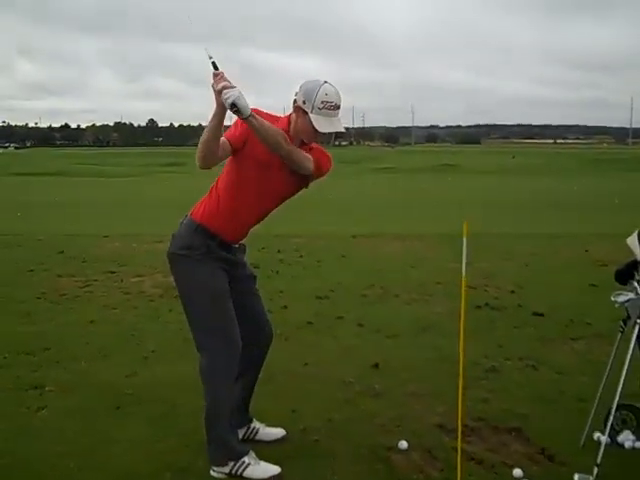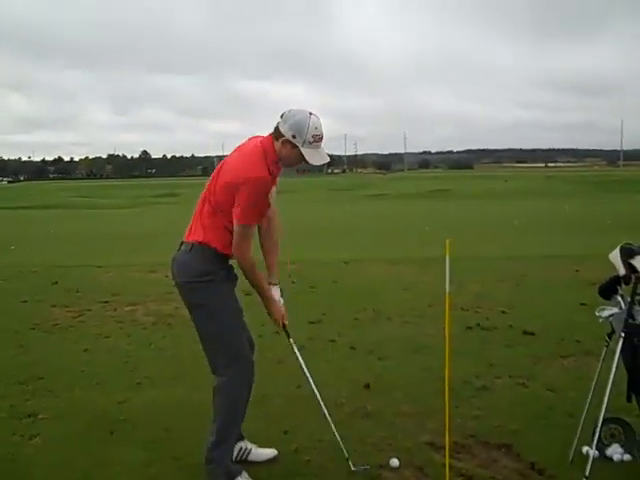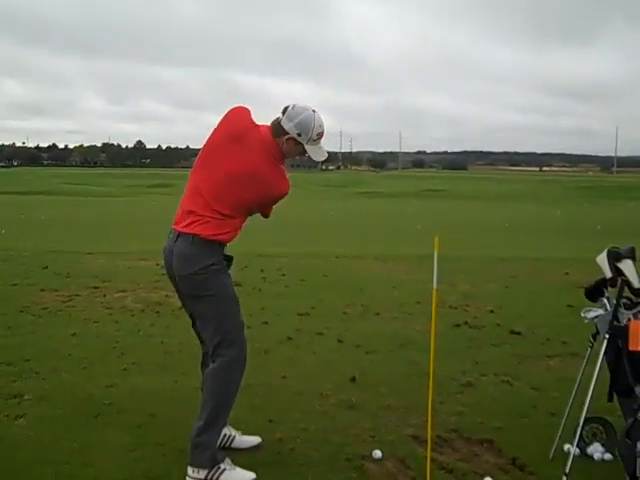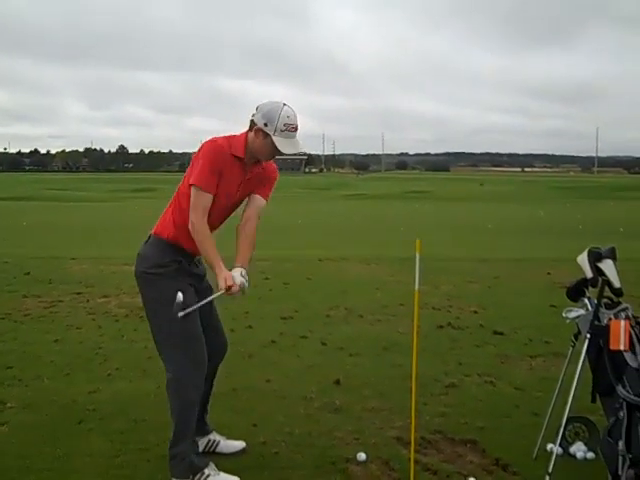
dt=0.5s
person 1, frame 1
left shoulder: (319, 161)
right shoulder: (255, 122)
left elbow: (283, 149)
right elbow: (204, 159)
left wrist: (245, 111)
right wrist: (221, 110)
left hip: (231, 250)
right hip: (196, 244)
left knee: (258, 335)
right knee: (222, 348)
left ankle: (237, 421)
person 1, frame 2
left shoulder: (265, 152)
right shoulder: (254, 175)
left elbow: (269, 220)
right elbow: (241, 250)
left wrist: (274, 283)
right wrist: (268, 299)
left hip: (206, 263)
right hip: (202, 267)
left knee: (239, 352)
right knee: (236, 366)
left ankle: (230, 441)
person 1, frame 3
left shoulder: (238, 117)
right shoulder: (278, 183)
left hip: (178, 247)
right hip: (202, 257)
left knee: (218, 344)
right knee: (231, 353)
left ankle: (213, 427)
person 1, frame 4
left shoulder: (267, 173)
right shoulder: (215, 150)
left elbow: (249, 222)
right elbow: (196, 219)
left wrist: (240, 270)
right wrist: (219, 270)
left hip: (189, 261)
right hip: (162, 261)
left knee: (214, 348)
right knee: (187, 360)
left ankle: (197, 433)
